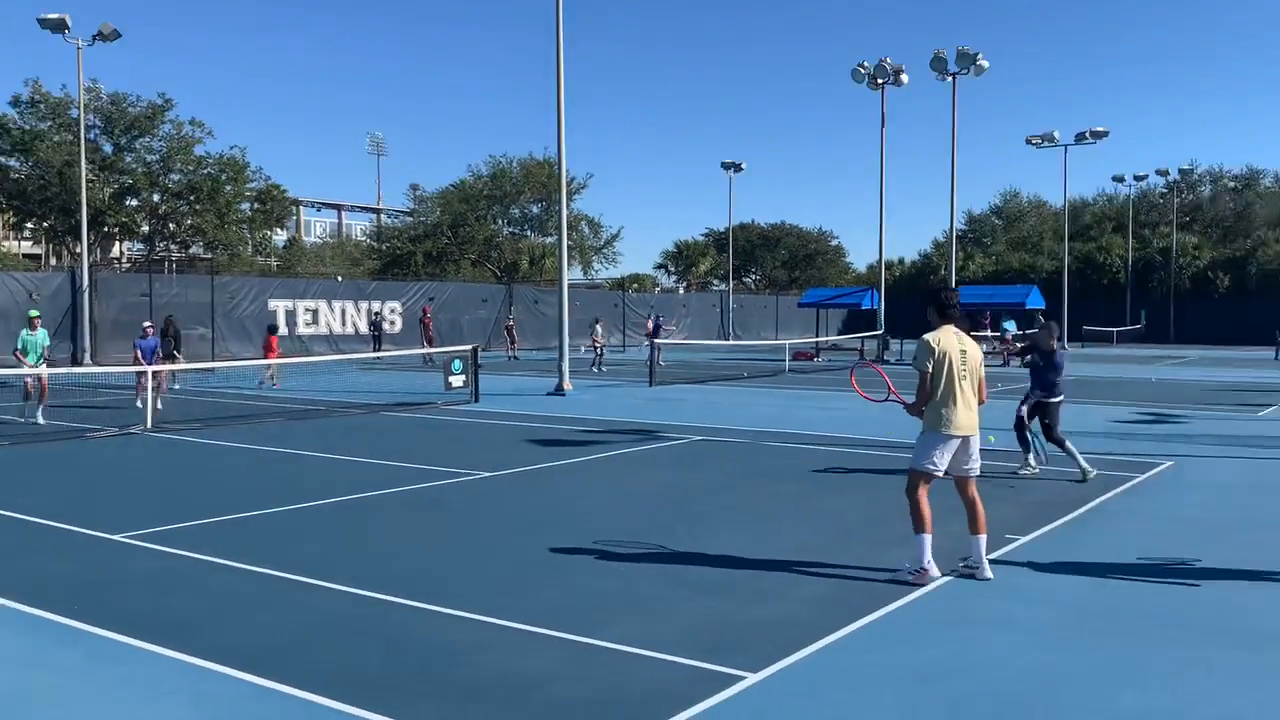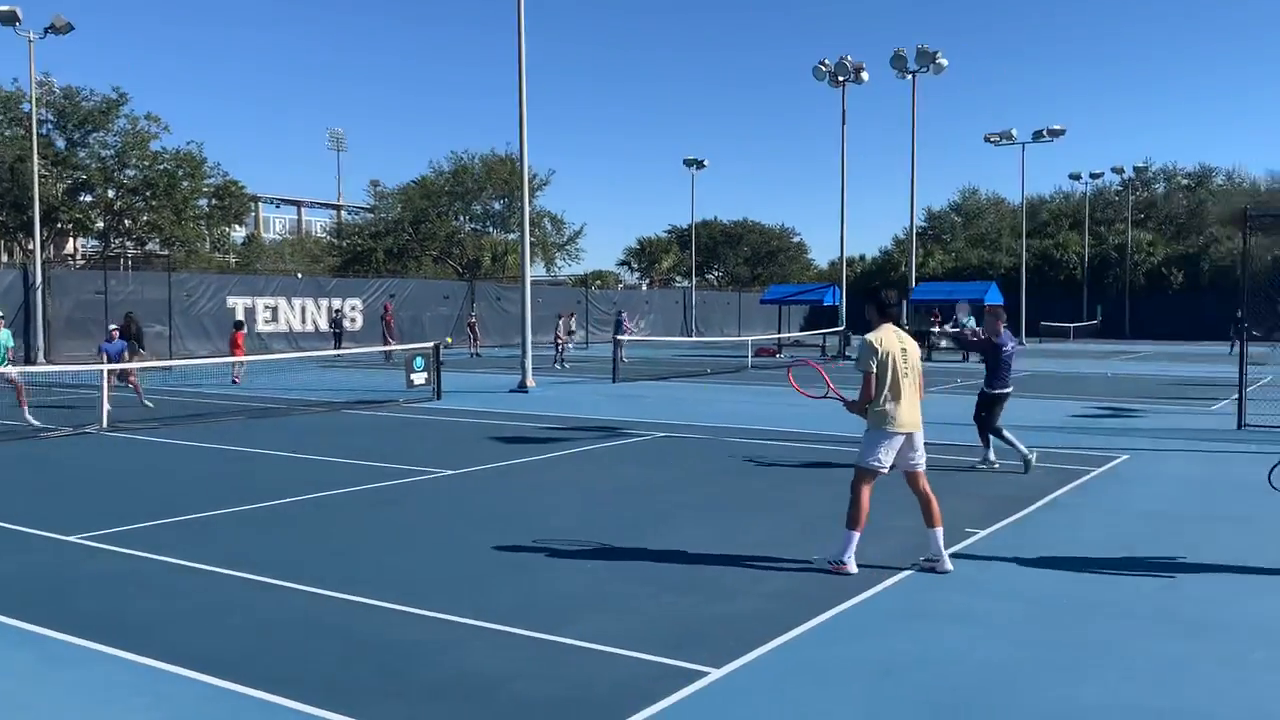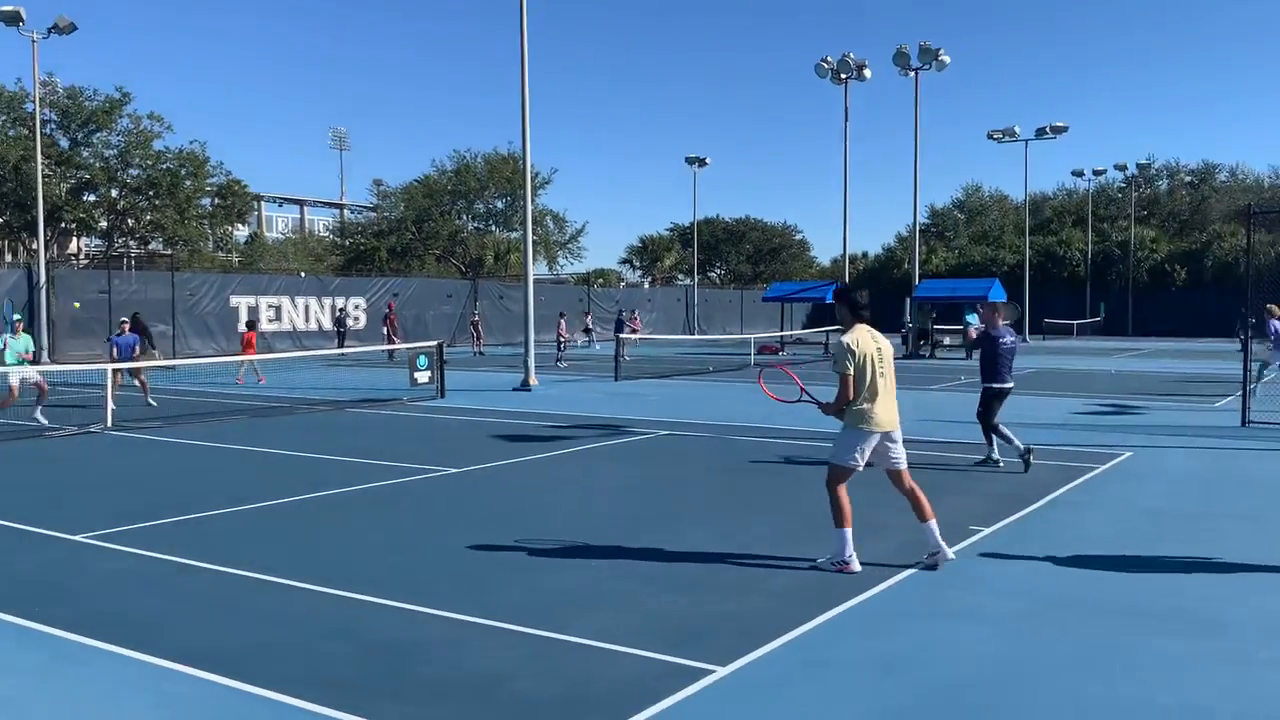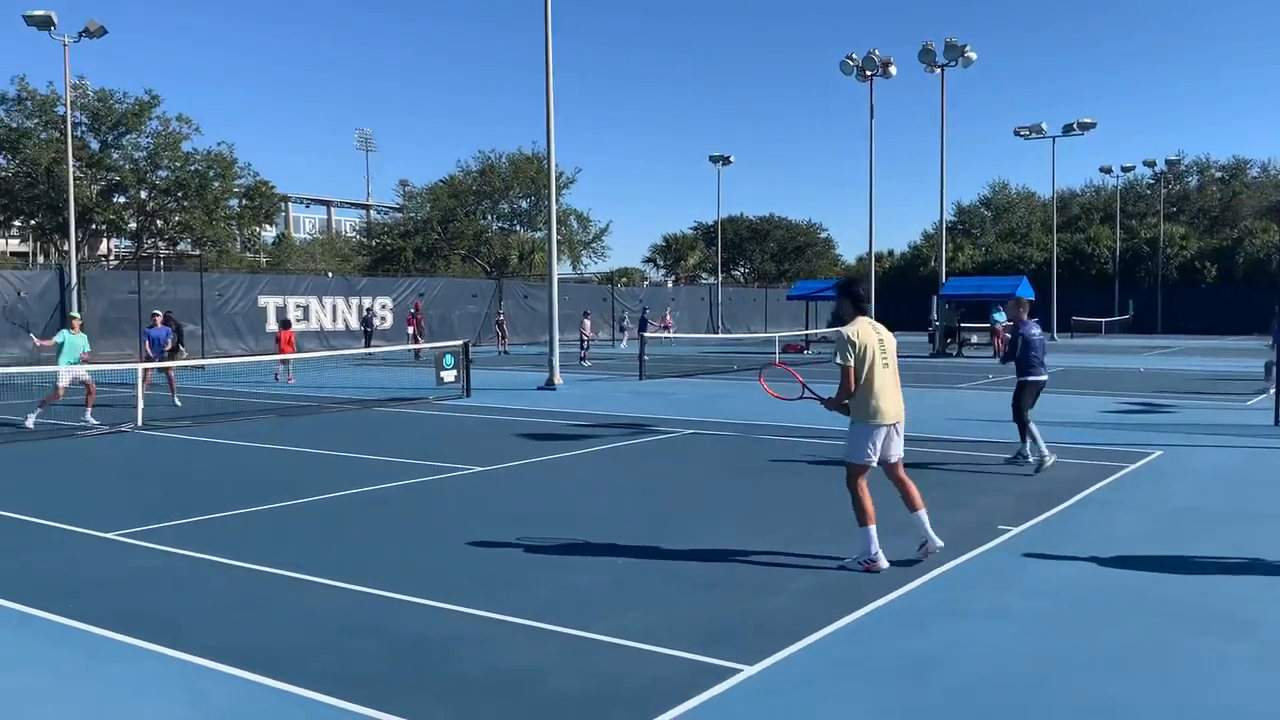
dt=0.2s
person 1, frame 1
left shoulder: (930, 341)
right shoulder: (973, 345)
left elbow: (925, 391)
right elbow: (981, 397)
left wrist: (915, 409)
left hip: (941, 427)
right hip: (969, 428)
left knee: (917, 490)
right knee: (969, 493)
left ankle: (925, 563)
right ankle: (979, 562)
person 1, frame 2
left shoulder: (872, 341)
right shoulder: (910, 342)
left elbow: (868, 392)
left wrist: (856, 406)
left hip: (885, 424)
right hip: (912, 423)
left knee: (861, 487)
right knee: (921, 488)
left ankle: (846, 557)
right ankle: (939, 555)
person 1, frame 3
left shoulder: (847, 342)
right shoulder: (882, 340)
left elbow: (847, 395)
left wrist: (831, 408)
left hip: (861, 424)
right hip: (889, 421)
left knee: (835, 483)
right knee: (906, 485)
left ankle: (846, 556)
right ankle: (939, 547)
person 1, frame 4
left shoulder: (848, 333)
right shoulder: (885, 332)
left elbow: (849, 386)
left wrist: (835, 403)
left hip: (869, 417)
right hip: (895, 411)
left knee: (856, 481)
right knee: (898, 475)
left ankle: (872, 555)
right ankle: (928, 535)
person 2, frame 1
left shoulder: (1056, 361)
right shoulder: (1036, 345)
left elbow: (1043, 386)
right elbow: (1020, 352)
left wrist: (1027, 405)
left hip: (1050, 399)
right hip: (1034, 394)
left knee: (1052, 436)
right knee: (1019, 427)
left ankle: (1084, 467)
right ankle: (1029, 463)
person 2, frame 2
left shoulder: (994, 343)
right shoulder: (1007, 336)
left elbow: (967, 345)
left wrist: (951, 333)
right wrist: (972, 337)
left hip: (997, 390)
right hip: (991, 387)
left knee: (990, 426)
right knee: (979, 420)
left ankle: (1025, 454)
right ankle: (989, 458)
person 2, frame 3
left shoulder: (990, 336)
right shoulder: (1011, 333)
left elbow: (971, 345)
left wrist: (970, 334)
left hip: (995, 385)
right hip: (1005, 382)
left knee: (990, 422)
right knee: (983, 417)
left ankle: (1022, 450)
right ankle: (993, 456)
person 2, frame 4
left shoulder: (1019, 329)
right shoulder: (1035, 327)
left elbow: (1013, 355)
right elbow: (1043, 351)
left wrist: (1004, 358)
left hip: (1029, 377)
right hip: (1040, 375)
left knee: (1021, 416)
right knee: (1021, 413)
left ankle: (1044, 454)
right ankle: (1024, 452)
